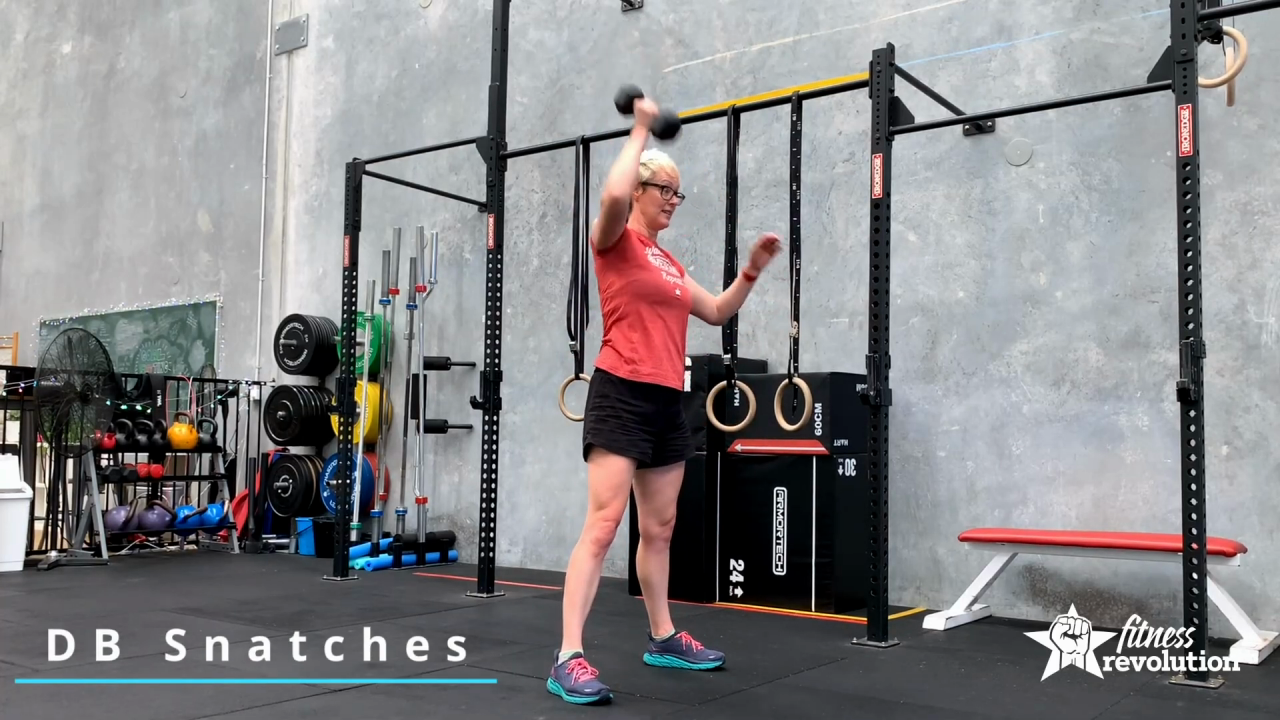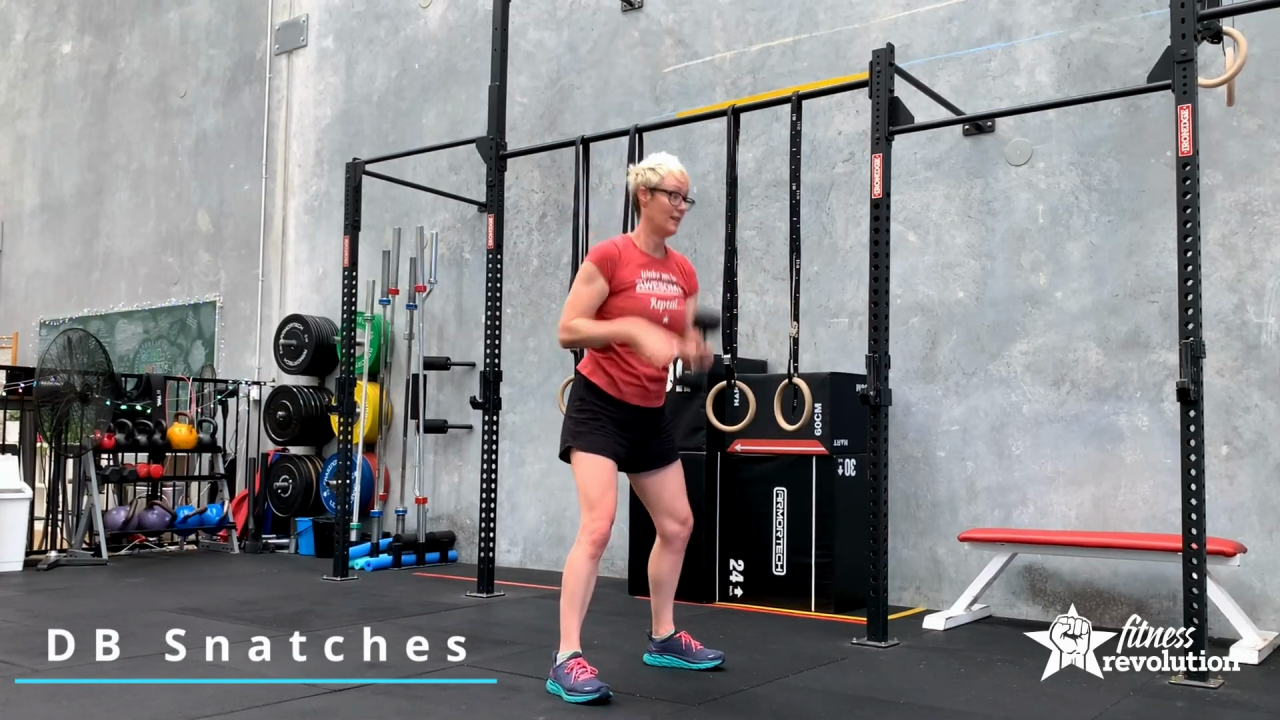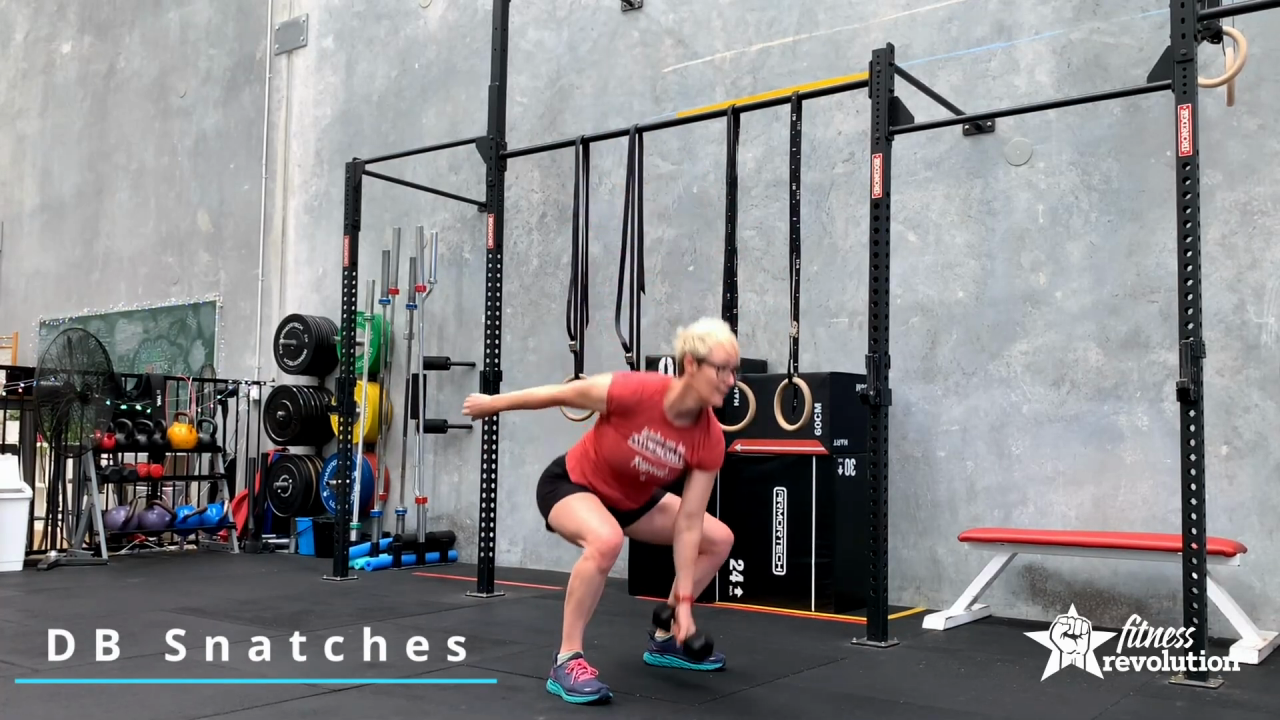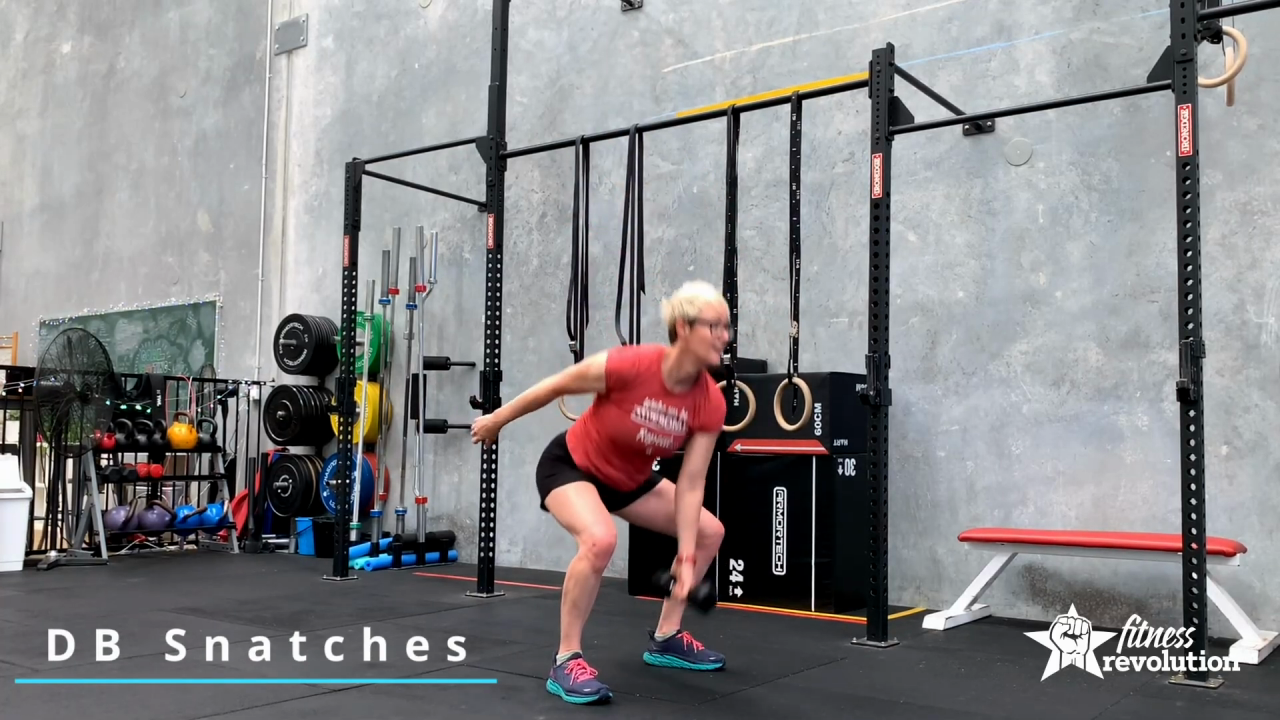
dt=0.4s
person 1, frame 1
left shoulder: (669, 261)
right shoulder: (615, 240)
left elbow: (715, 309)
right elbow: (614, 193)
left wrist: (752, 269)
right wrist: (640, 129)
left hip: (668, 401)
right hip: (621, 395)
left knee: (659, 528)
right knee: (603, 525)
left ankle: (663, 636)
right ankle: (568, 658)
person 1, frame 2
left shoulder: (684, 271)
right shoulder: (607, 257)
left elbow: (695, 353)
right elbow: (568, 330)
left wrist: (695, 350)
right wrist: (637, 332)
left hip: (650, 412)
right hip: (601, 405)
left knee: (676, 524)
right knee: (598, 528)
left ankle: (663, 637)
right ankle: (567, 658)
person 1, frame 3
left shoulder: (711, 441)
right shoulder: (630, 392)
left elbow: (688, 525)
right elbow: (559, 394)
left wrist: (684, 603)
right wrist: (494, 402)
right hip: (570, 485)
left knee: (719, 539)
right knee: (605, 541)
left ankle: (666, 636)
right ankle: (567, 659)
person 1, frame 4
left shoulder: (710, 404)
right shoulder: (628, 366)
left elbow: (690, 489)
right elbow: (556, 385)
left wrist: (686, 559)
right wrist: (496, 420)
left hip: (630, 481)
right hip: (569, 468)
left knee: (710, 532)
right knee: (600, 538)
left ankle: (665, 637)
right ankle: (567, 658)
